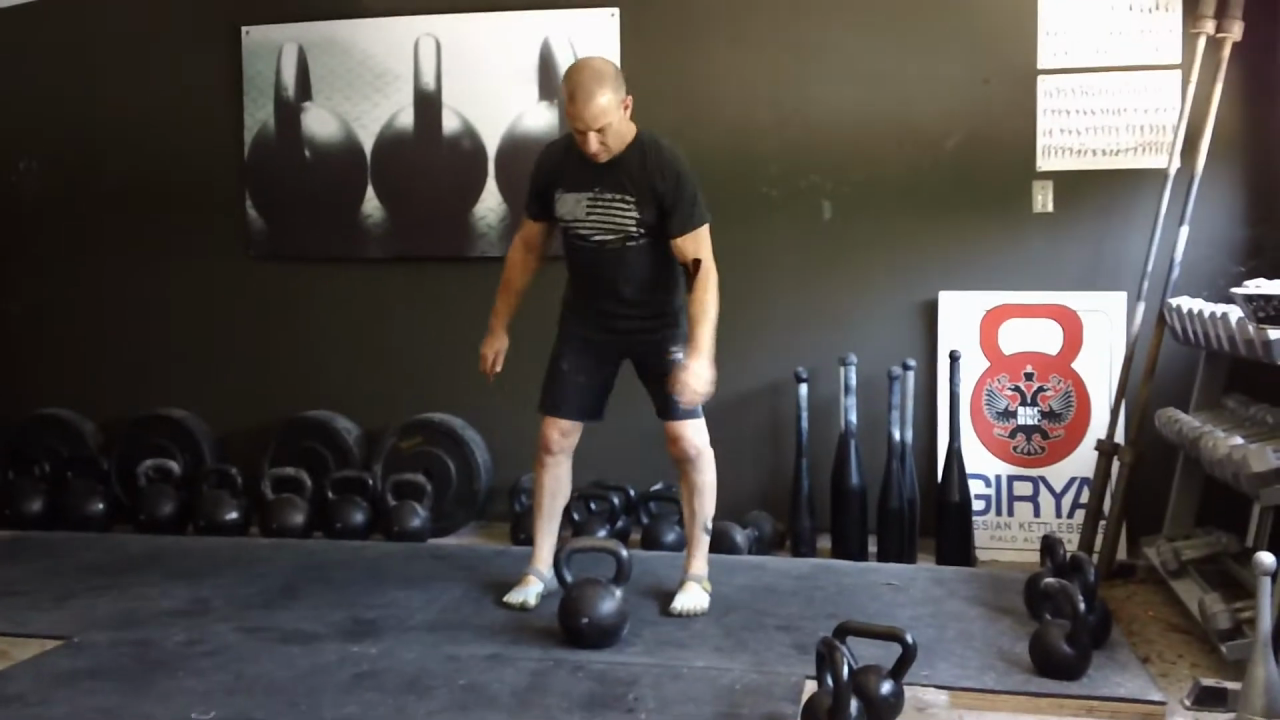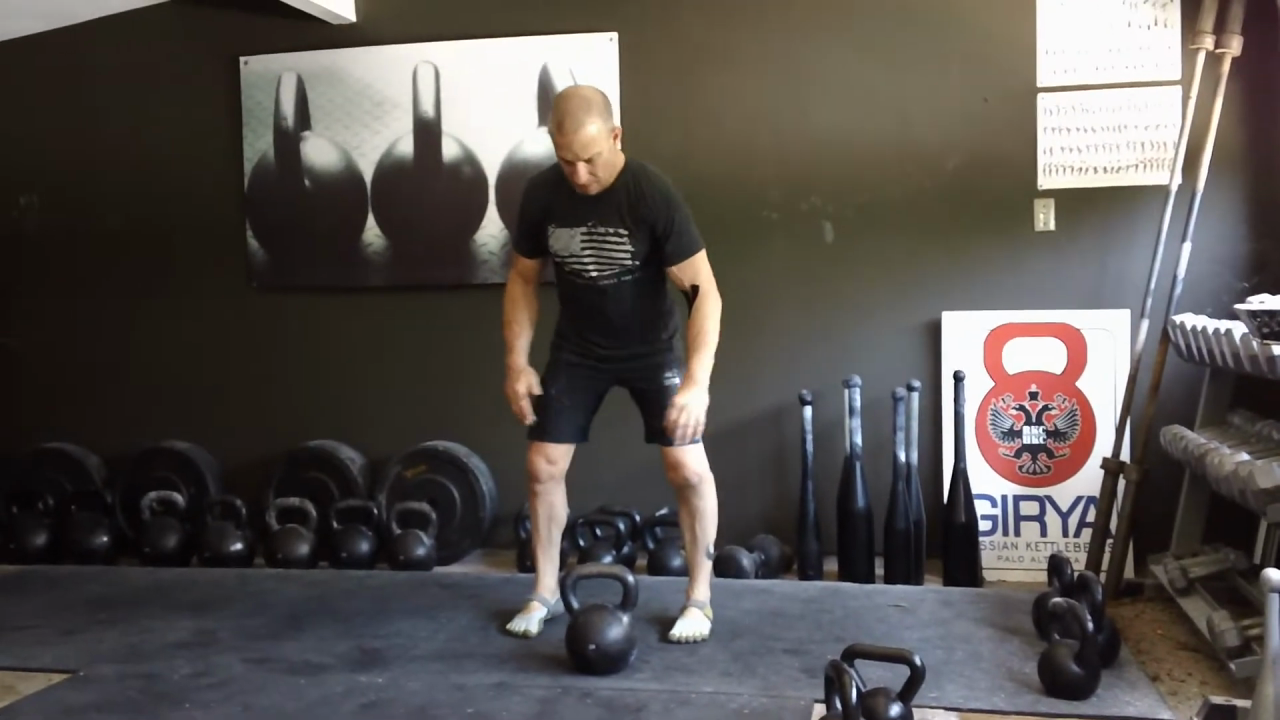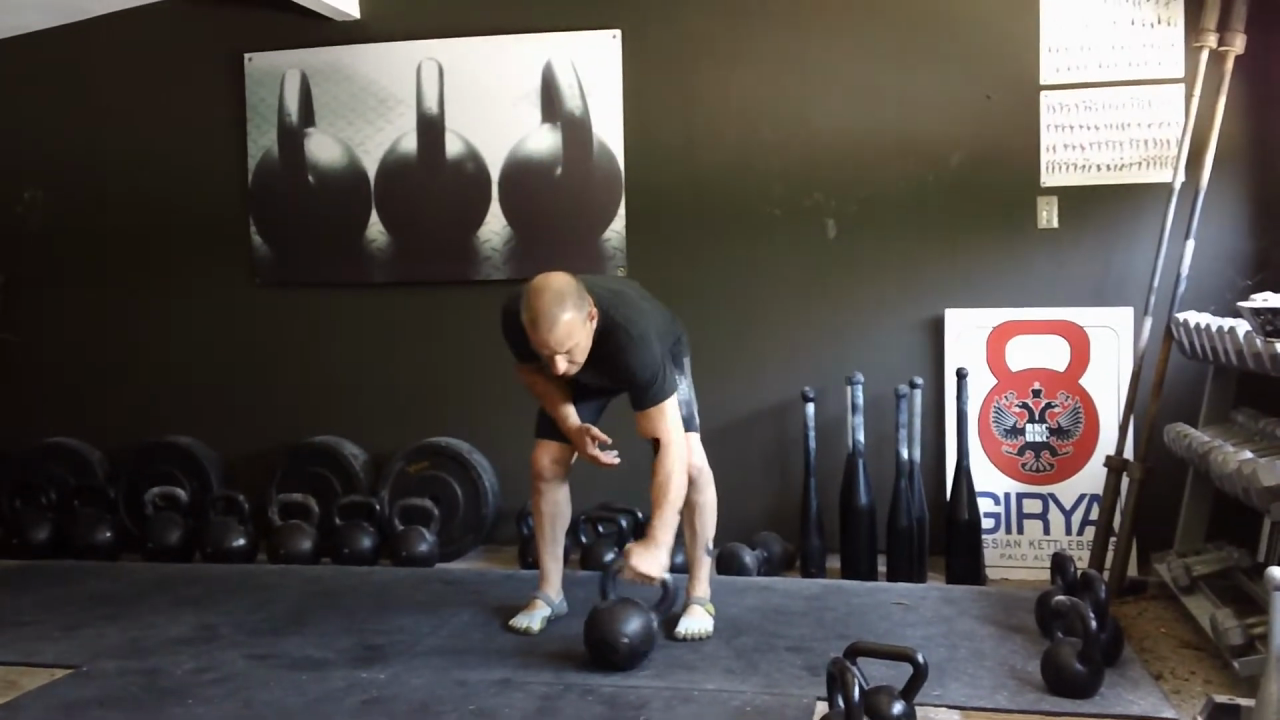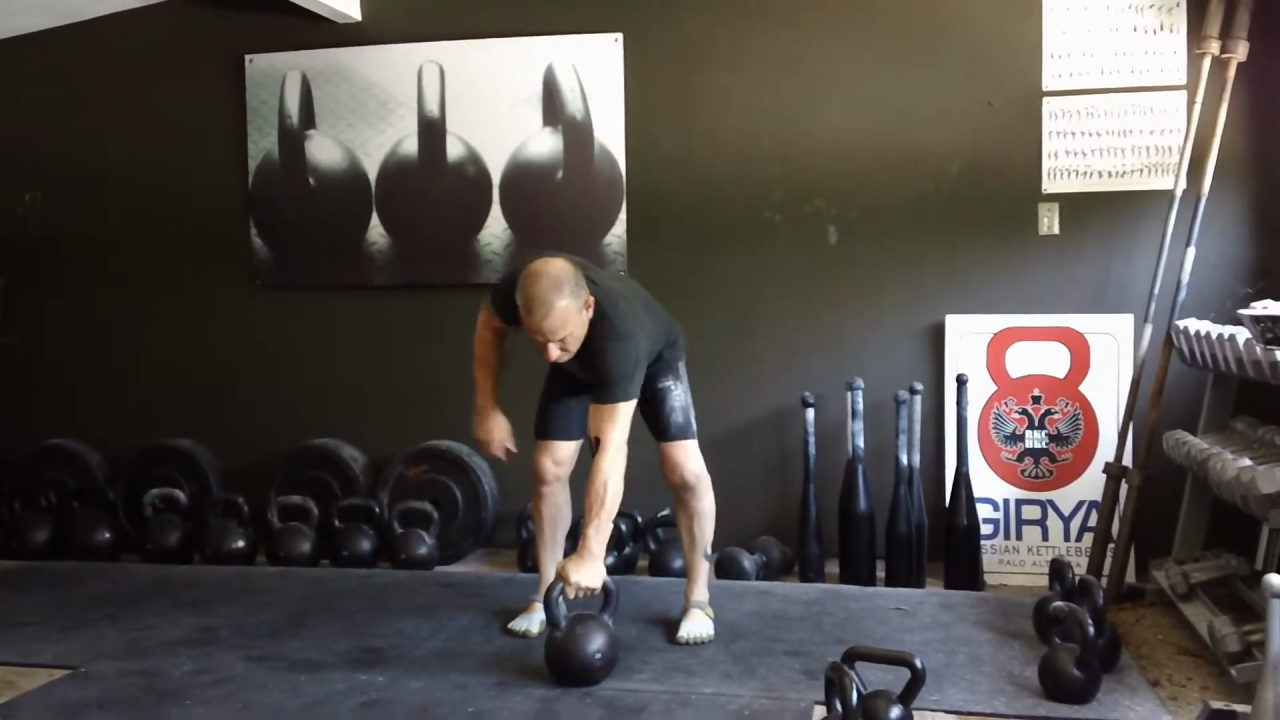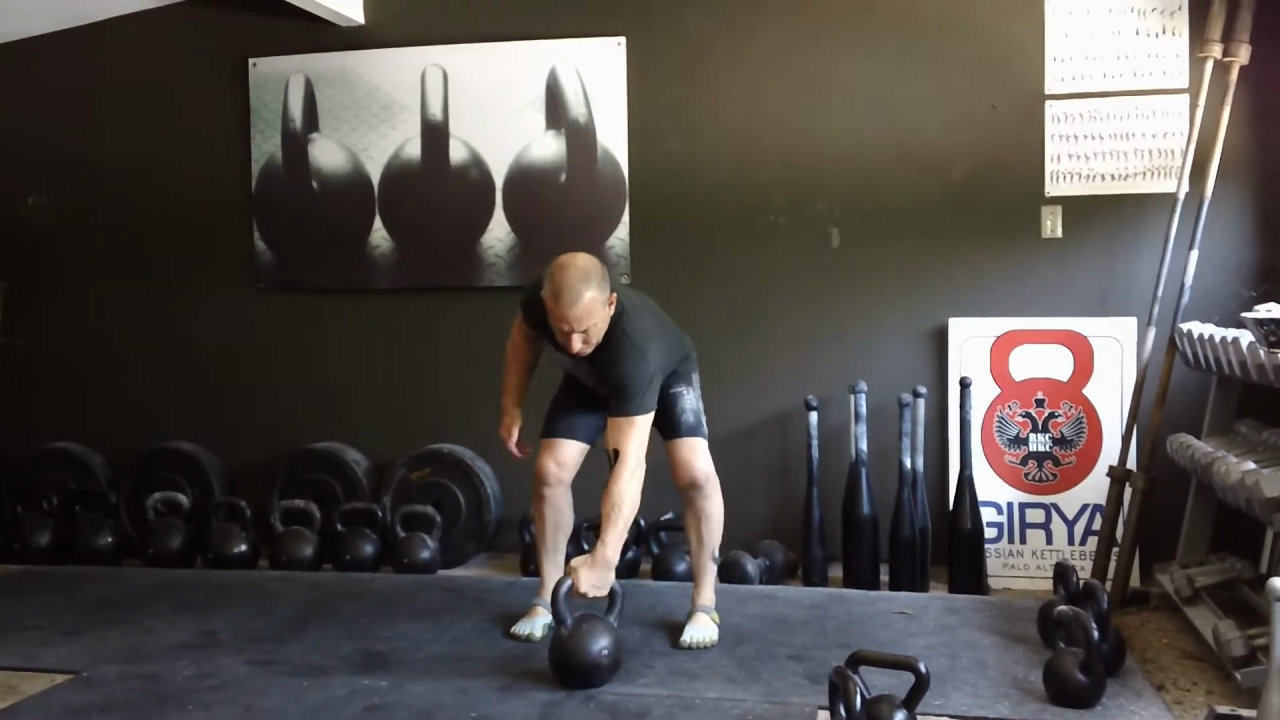
dt=1s
person 1, frame 1
left shoulder: (664, 168)
right shoulder: (553, 162)
left elbow: (701, 266)
right elbow: (528, 245)
left wrist: (701, 351)
right wrist: (498, 327)
left hip: (658, 325)
right hip: (584, 322)
left knee: (689, 442)
right knee: (553, 440)
left ankle: (697, 572)
right ankle: (540, 568)
person 1, frame 2
left shoulder: (654, 195)
right shoulder: (541, 194)
left elbow: (703, 292)
right elbow: (523, 279)
left wrist: (697, 381)
right wrist: (516, 361)
left hip: (651, 348)
right hip: (577, 349)
left knee: (689, 469)
right knee: (543, 466)
left ankle: (699, 599)
right ankle: (545, 594)
person 1, frame 3
left shoulder: (634, 337)
right shoulder: (516, 317)
left elbow: (671, 448)
right elbow: (532, 372)
left wrist: (657, 543)
right wrist: (572, 426)
left hip: (661, 351)
right hip: (586, 374)
left knee: (692, 466)
right knee: (546, 465)
left ankle: (699, 598)
right ankle: (549, 593)
person 1, frame 4
left shoulder: (620, 331)
right shoulder: (519, 288)
left elbow: (611, 449)
right elbow: (489, 323)
left wrist: (591, 553)
right wrist: (486, 408)
left hip: (653, 355)
right hip: (579, 367)
left knee: (686, 471)
right knee: (548, 468)
left ankle: (698, 601)
right ankle: (545, 595)
person 1, frame 5
left shoulder: (635, 346)
right shoulder: (538, 300)
left elbow: (629, 462)
right elbow: (524, 334)
left wrist: (604, 558)
right wrist: (511, 407)
left hip: (666, 370)
right hip: (589, 379)
left knee: (696, 472)
right knee: (550, 470)
left ankle: (704, 604)
right ankle: (547, 599)
